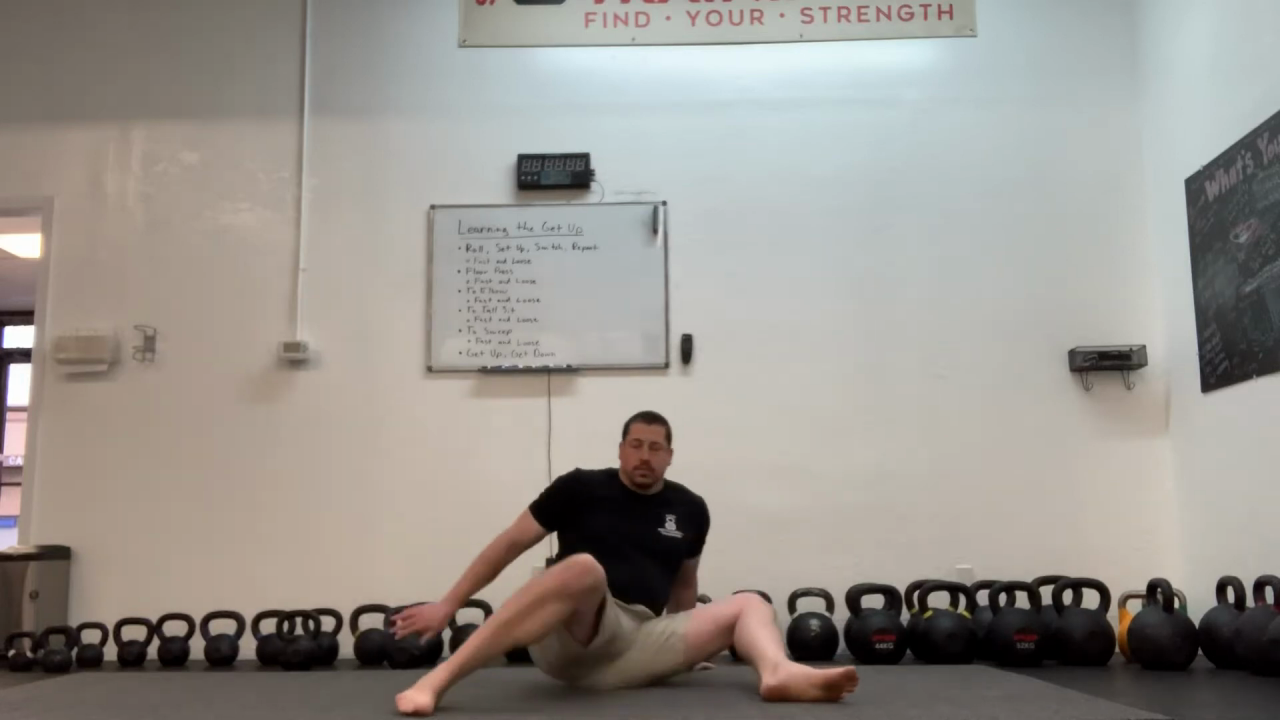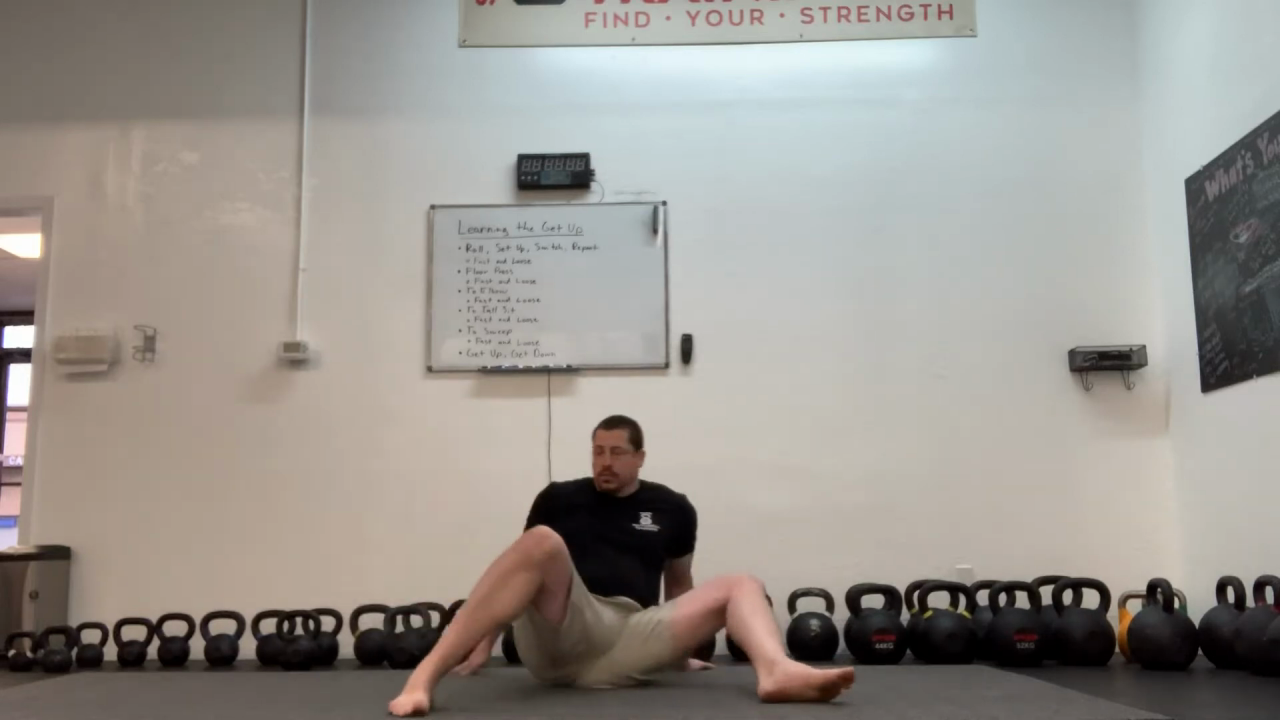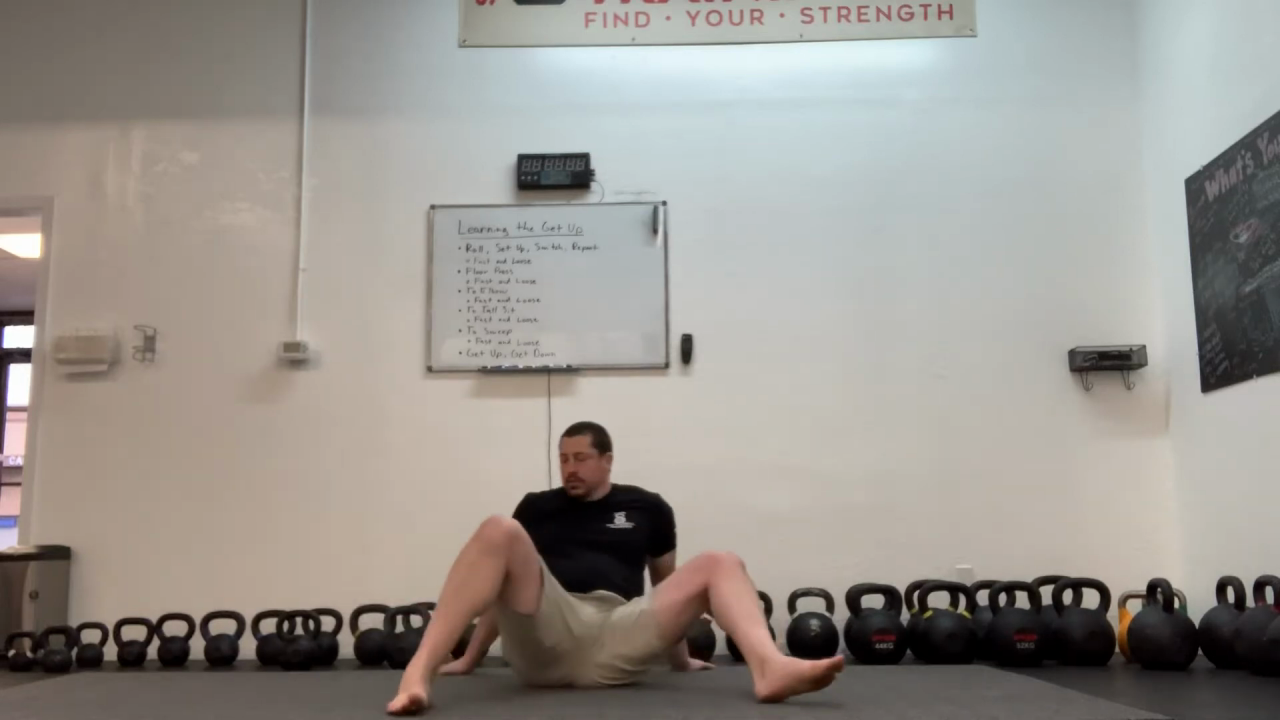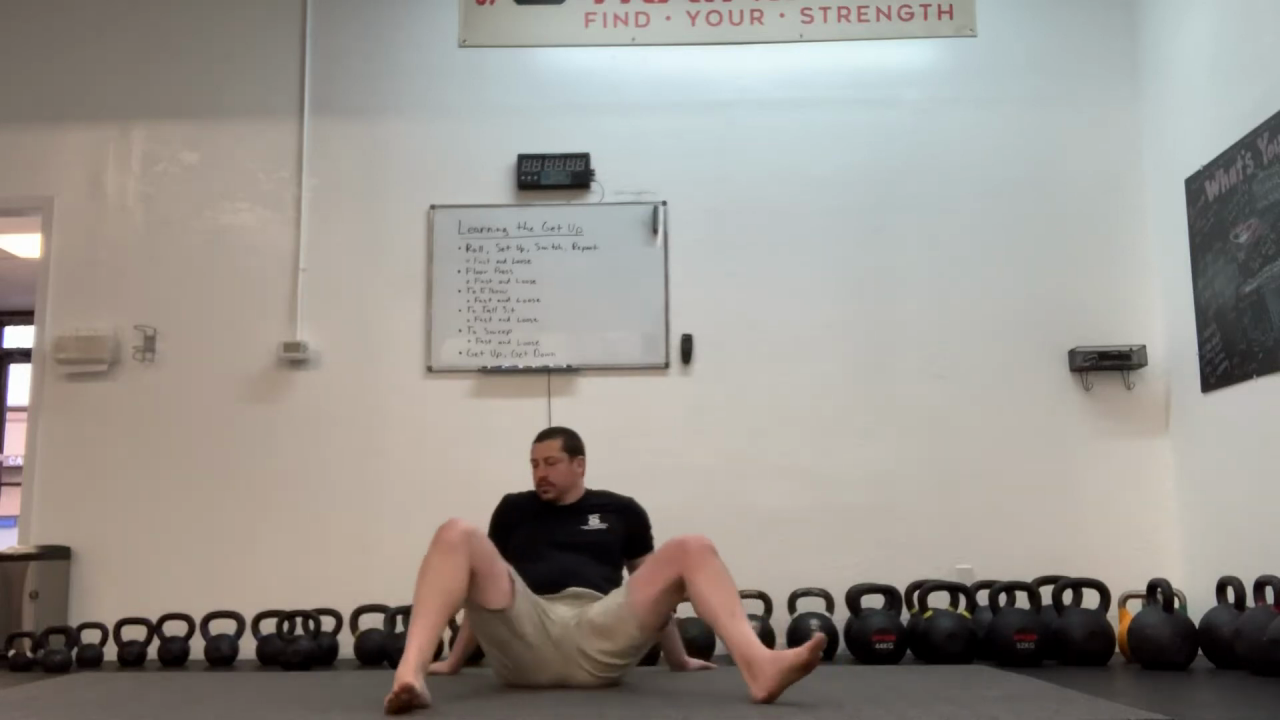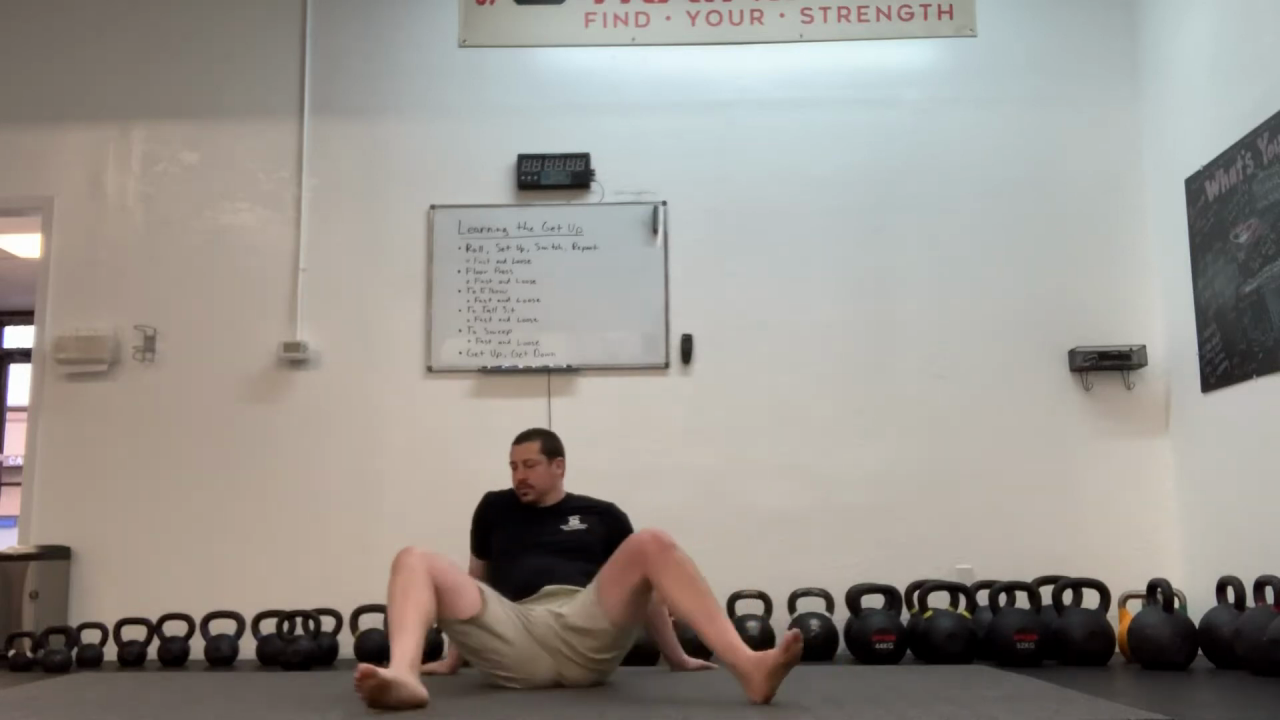
dt=0.2s
person 1, frame 1
left shoulder: (689, 509)
right shoulder: (580, 488)
left elbow: (684, 585)
right elbow: (508, 545)
left wrist: (684, 650)
right wrist: (447, 605)
left hip: (638, 643)
right hip: (568, 638)
left knee: (751, 605)
right knee: (585, 569)
left ankle: (779, 673)
right ankle: (438, 680)
person 1, frame 2
left shoulder: (672, 508)
right shoulder: (559, 498)
left elbow: (679, 585)
right elbow: (520, 570)
left wrist: (682, 654)
right wrist: (481, 648)
left hip: (628, 643)
right hip: (558, 638)
left knee: (741, 584)
right knee: (544, 541)
left ankle: (776, 671)
right ankle: (426, 675)
person 1, frame 3
left shoulder: (646, 507)
right shoulder: (537, 508)
left elbow: (668, 582)
right elbow: (501, 585)
left wrist: (680, 656)
right wrist: (469, 659)
left hip: (617, 642)
right hip: (546, 634)
left knee: (722, 562)
right knee: (500, 533)
left ankle: (769, 669)
right ankle: (419, 674)
person 1, frame 4
left shoulder: (620, 511)
right shoulder: (514, 510)
left elbow: (655, 587)
right elbow: (486, 586)
left wrist: (677, 655)
right wrist: (454, 659)
left hip: (601, 638)
right hip: (528, 637)
left knee: (693, 546)
right knee: (457, 534)
left ankle: (759, 668)
right ankle: (413, 673)
person 1, frame 5
left shoulder: (602, 515)
right shoulder: (495, 509)
left elbow: (644, 586)
right elbow: (476, 580)
left wrist: (675, 655)
right wrist: (454, 653)
left hip: (590, 633)
right hip: (517, 632)
left knee: (652, 542)
right knee: (414, 562)
left ankle: (751, 670)
right ankle: (405, 677)
